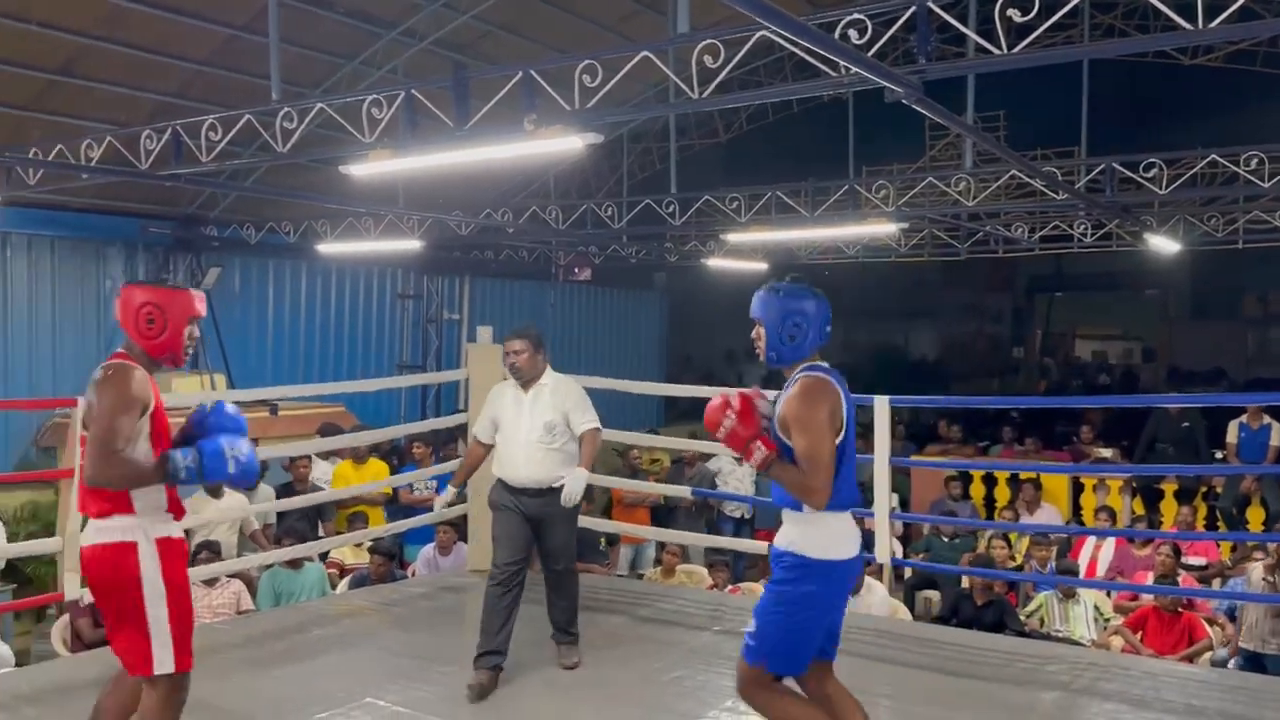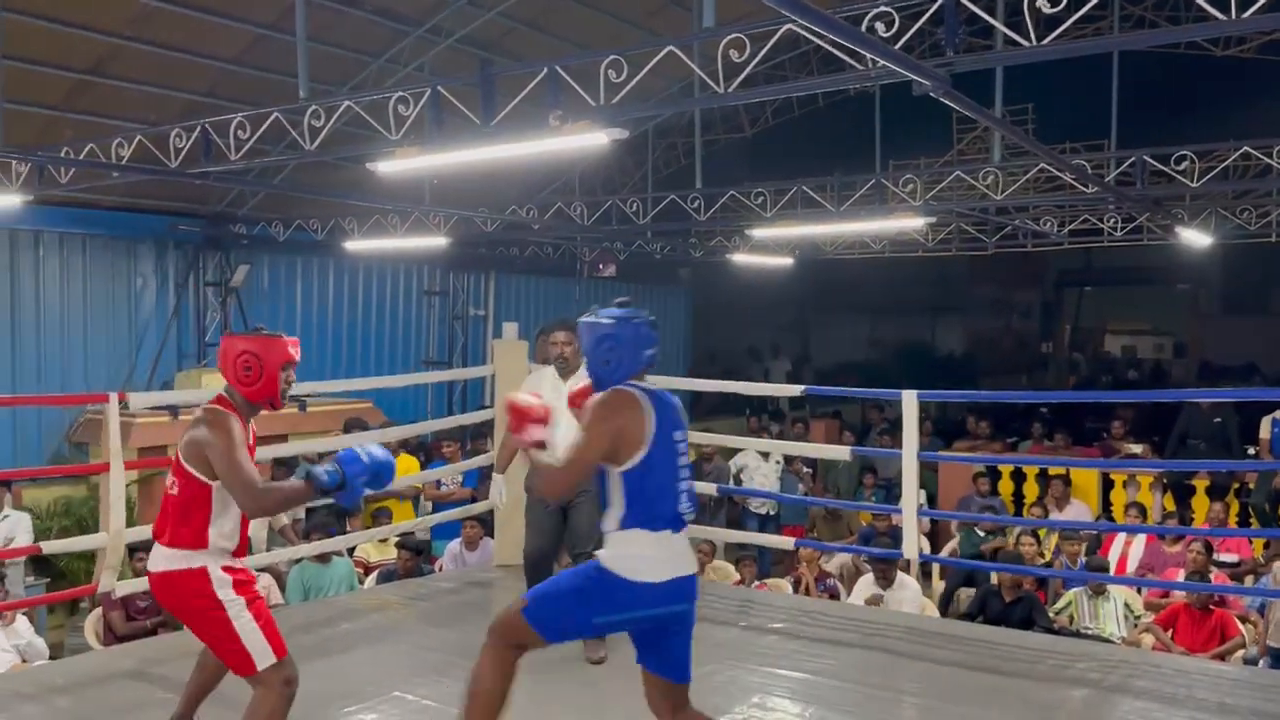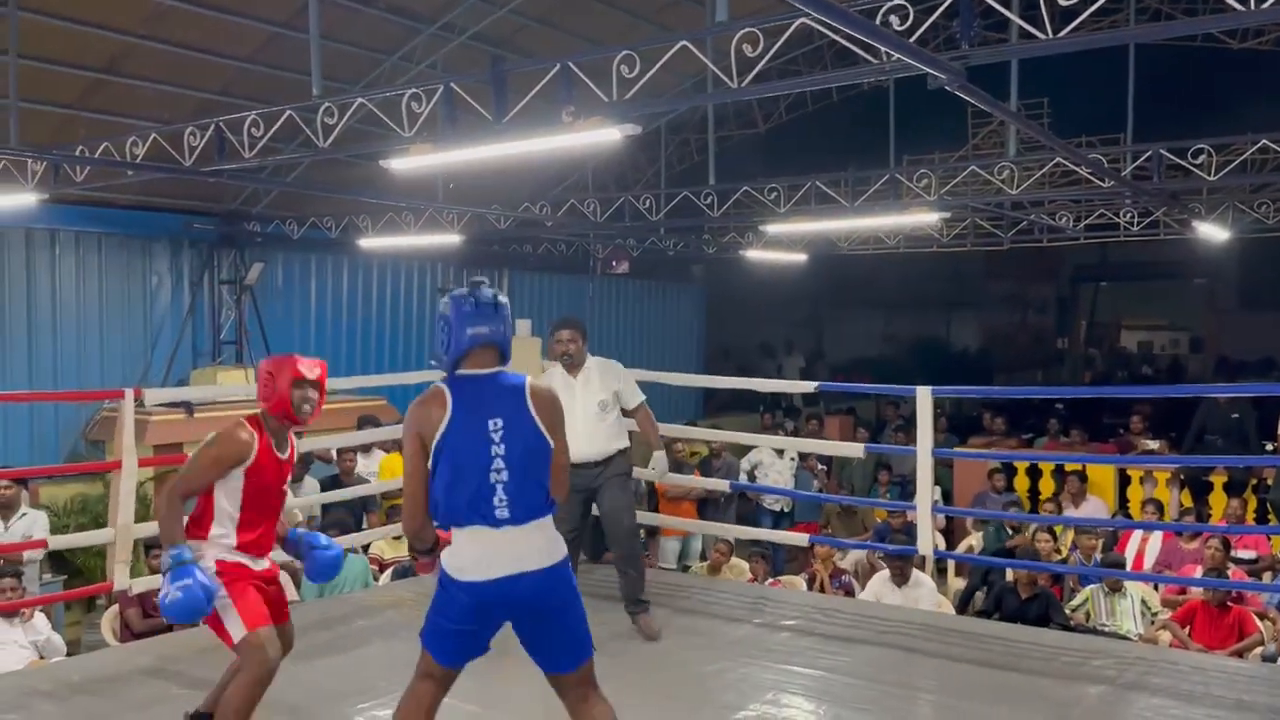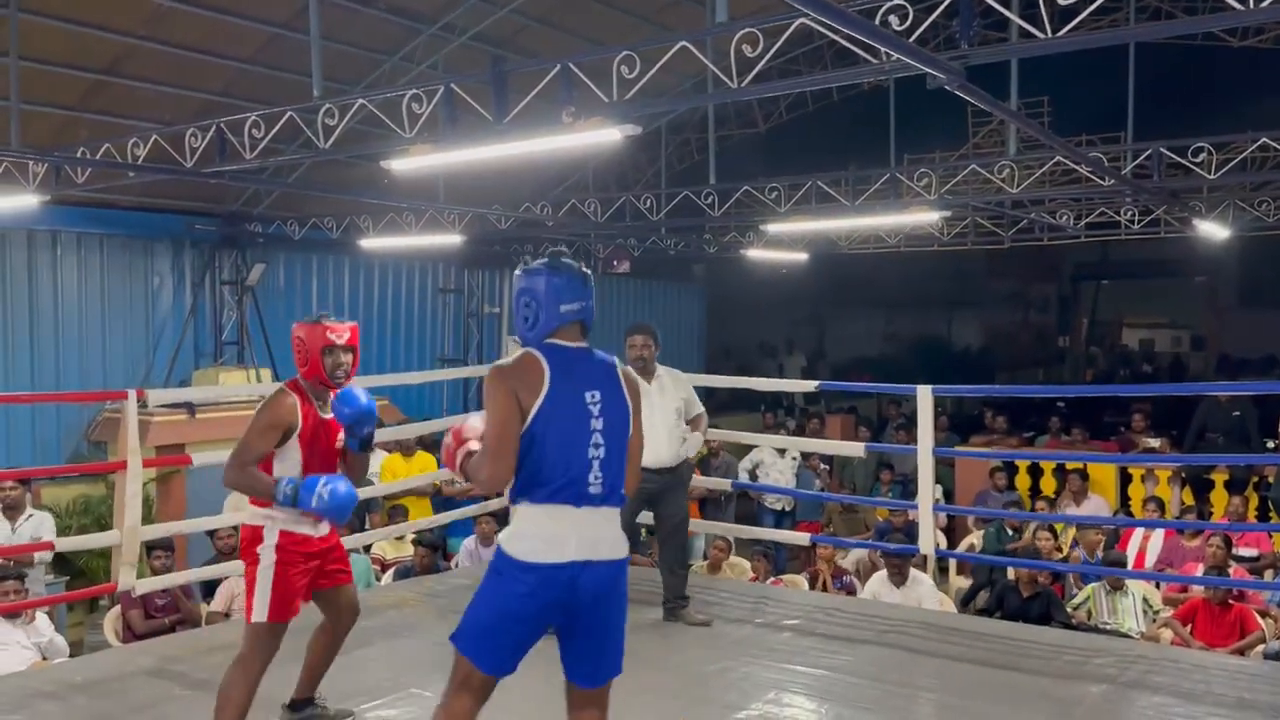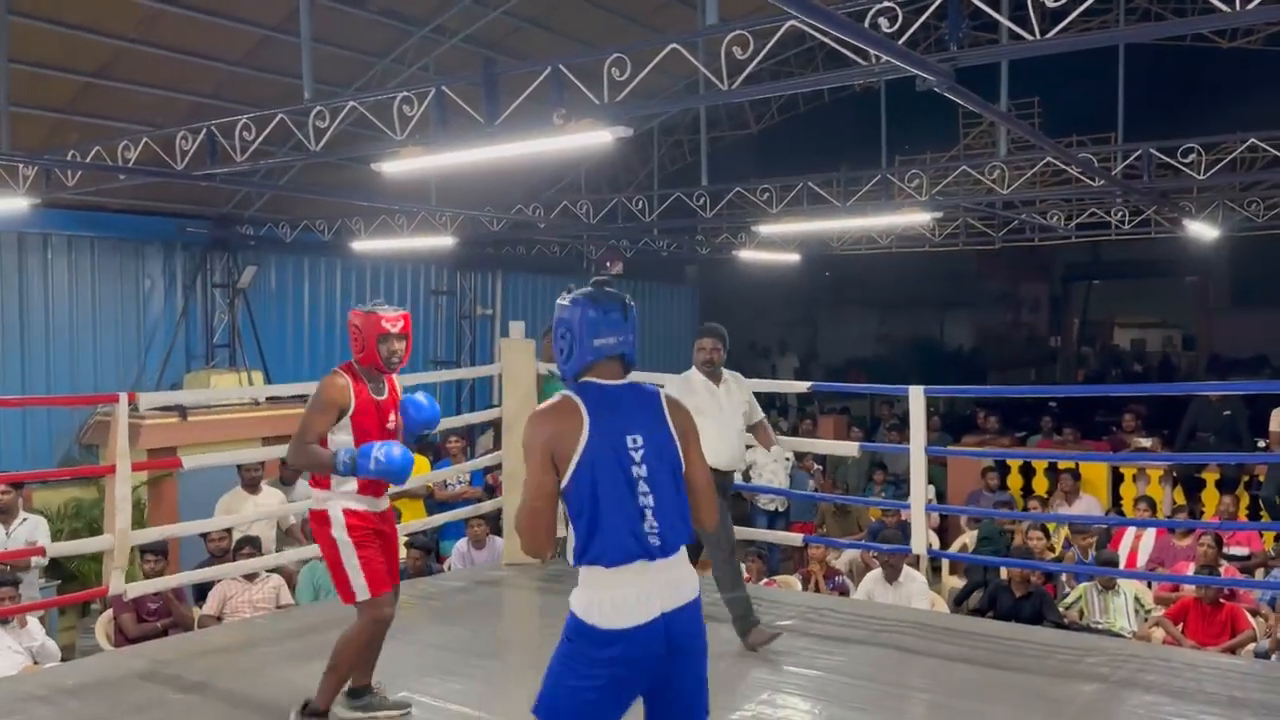
dt=0.4s
person 1, frame 1
left shoulder: (808, 393)
right shoulder: (820, 384)
left elbow: (816, 491)
left wrist: (755, 450)
right wrist: (764, 428)
left hip: (813, 559)
right hip: (830, 551)
right knee: (816, 677)
person 1, frame 2
left shoulder: (612, 405)
right shoulder: (669, 405)
left elbow: (554, 485)
left wrist: (531, 436)
left hip: (629, 578)
right hip: (677, 578)
left knee: (504, 637)
person 1, frame 3
left shoulder: (428, 409)
right shoulder: (541, 398)
left elbow: (413, 513)
right elbow: (560, 492)
left wrist: (422, 548)
left hip: (471, 573)
right hip: (543, 569)
left knee: (429, 681)
person 1, frame 4
left shoulder: (514, 375)
right shoulder: (625, 381)
left elbow: (493, 478)
left wrist: (464, 455)
left hip: (533, 561)
right hip: (605, 562)
person 1, frame 5
left shoulder: (554, 421)
right shoulder: (671, 411)
left elbow: (534, 542)
right elbow: (707, 520)
left wrist: (544, 485)
left hip: (606, 620)
right hip: (680, 609)
person 2, frame 1
left shoulder: (122, 377)
right shoulder: (125, 379)
right elbow: (101, 470)
left wrist: (193, 435)
right wrist: (189, 464)
left hip: (111, 545)
right hip: (136, 548)
left knee: (139, 671)
right knee: (164, 684)
person 2, frame 2
left shoulder: (231, 419)
right shoulder: (219, 426)
left elbow: (238, 487)
right elbow: (253, 500)
left wrist: (321, 477)
right wrist: (332, 477)
left hip: (183, 565)
right hip: (199, 570)
left knee: (234, 642)
right knee: (279, 679)
person 2, frame 3
left shoulder: (288, 443)
right shoulder: (240, 437)
right elbow: (170, 497)
left wrist: (298, 541)
right wrist: (179, 560)
left hip: (256, 564)
right hip: (216, 565)
left knee: (279, 642)
right knee: (262, 657)
person 2, frame 4
left shoulder: (343, 402)
right shoulder: (284, 405)
left elbow: (353, 475)
right elbow: (236, 472)
left wrist: (363, 436)
right wrist: (296, 492)
left hip: (319, 532)
right hip: (276, 537)
left knee: (345, 612)
right knee: (258, 650)
person 2, frame 5
left shoulder: (392, 384)
right shoulder: (337, 387)
right elbow: (297, 453)
left wrist: (412, 430)
right wrist: (354, 461)
left hip: (375, 509)
right hip: (342, 515)
left knee: (384, 604)
right knee: (376, 613)
person 3, frame 1
left shoulder: (568, 390)
right shoulder: (499, 395)
left elbow: (590, 434)
right elbow: (479, 445)
left wrist: (580, 472)
right wrist: (453, 486)
left hip: (555, 498)
right hip: (508, 497)
left knee: (560, 572)
right knee: (503, 577)
left ankle: (567, 638)
right ankle: (488, 666)
person 3, frame 2
right shoulder: (535, 382)
right wrist: (498, 473)
left hip: (589, 481)
right hip: (543, 479)
left knee: (589, 556)
right knee: (537, 554)
left ankle: (593, 632)
person 3, frame 3
left shoulder: (611, 371)
right shoulder: (546, 383)
left elbow: (639, 410)
left wrist: (657, 450)
left hip: (612, 468)
right hip: (568, 472)
left knee: (624, 535)
right knee: (564, 541)
left ankle: (638, 609)
person 3, frame 4
left shoulder: (677, 381)
left elbow: (698, 414)
left wrist: (697, 435)
left hip: (674, 476)
left knee: (677, 543)
left ankle: (676, 605)
person 3, frame 5
left shoulder: (738, 383)
right shoulder: (680, 389)
left elbow: (758, 422)
left wrist: (775, 448)
left hip: (722, 478)
left knee: (692, 545)
right knee: (721, 547)
right ankle: (748, 629)
